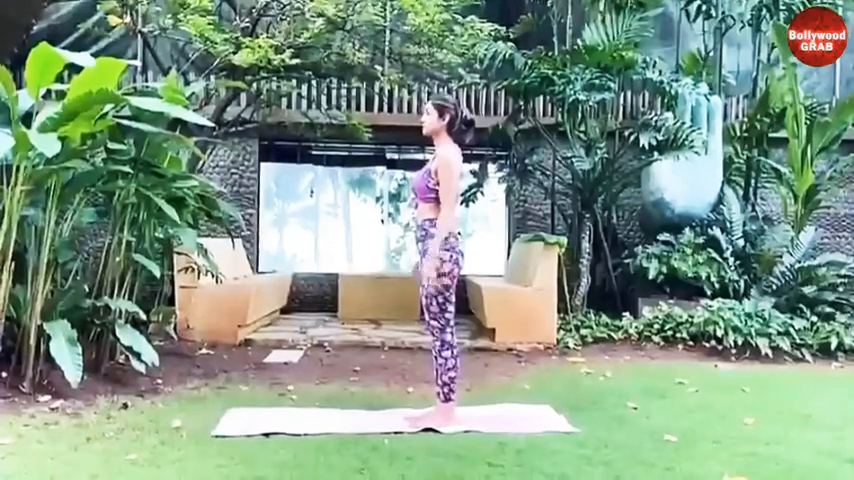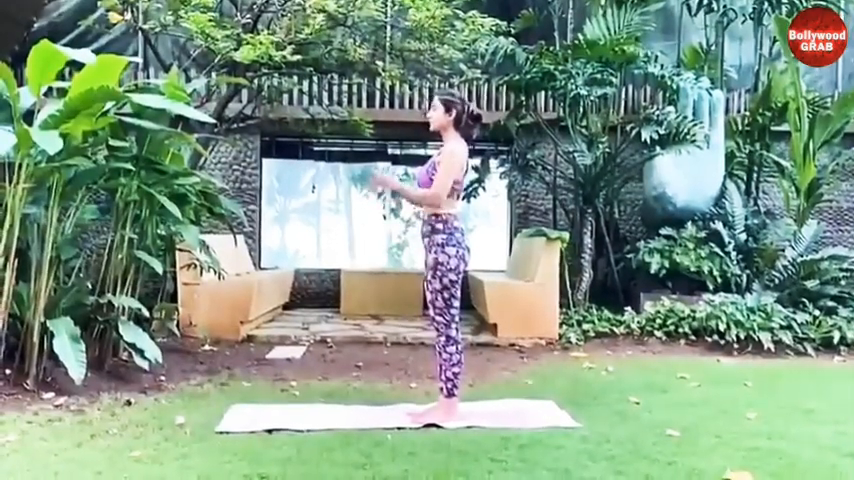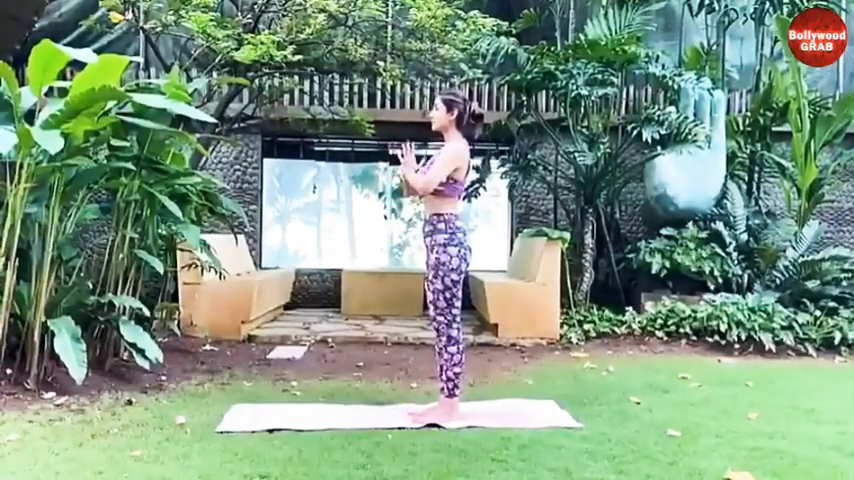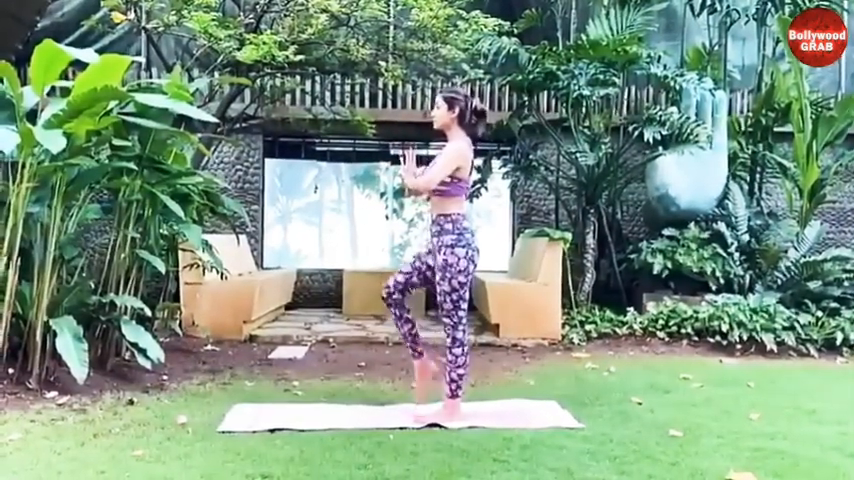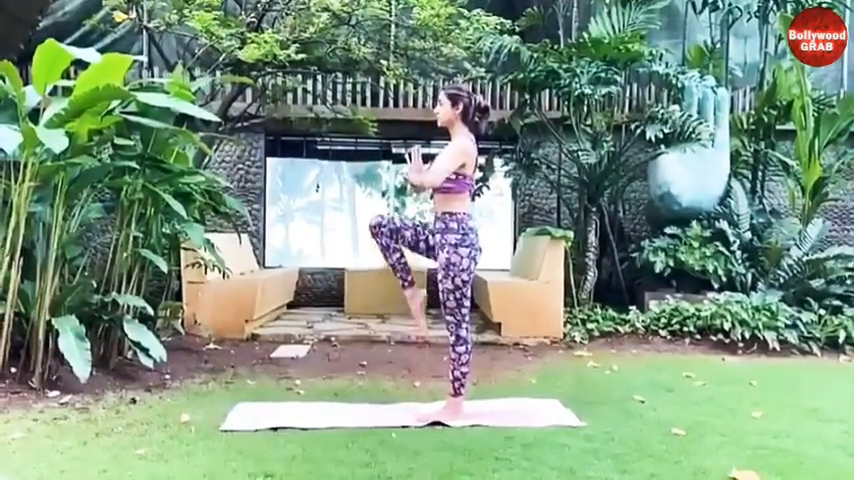
dt=1s
person 1, frame 1
left shoulder: (447, 155)
right shoulder: (440, 155)
left elbow: (447, 212)
left wrist: (432, 257)
left hip: (439, 246)
right hip: (431, 244)
left knee: (442, 329)
right knee: (438, 328)
left ankle: (446, 410)
right ankle: (443, 405)
person 1, frame 2
left shoulder: (454, 149)
right shoulder: (447, 150)
left elbow: (436, 197)
right elbow: (427, 197)
left wrist: (395, 185)
right wrist: (397, 186)
left hip: (445, 238)
right hip: (437, 238)
left knee: (446, 323)
right knee: (442, 322)
left ankle: (448, 405)
right ankle: (445, 400)
person 1, frame 3
left shoulder: (456, 148)
right shoulder: (447, 149)
left elbow: (424, 185)
right elbow: (413, 190)
left wrist: (411, 171)
right wrist: (408, 171)
left hip: (447, 238)
right hip: (438, 237)
left knee: (448, 322)
right knee: (441, 321)
left ankle: (450, 405)
right ankle: (446, 400)
person 1, frame 4
left shoulder: (458, 147)
right shoulder: (452, 148)
left elbow: (424, 185)
right elbow: (422, 186)
left wrist: (410, 177)
right wrist: (412, 177)
left hip: (455, 239)
right hip: (442, 238)
left knee: (454, 322)
right knee: (393, 290)
left ankle: (452, 406)
right ankle: (421, 361)
person 1, frame 5
left shoulder: (462, 144)
right shoulder: (455, 145)
left elbow: (429, 180)
right elbow: (429, 181)
left wrist: (415, 174)
right wrist: (417, 174)
left hip: (456, 235)
right hip: (441, 231)
left knee: (456, 320)
right knee: (382, 225)
left ankle: (455, 404)
right ankle: (412, 291)
